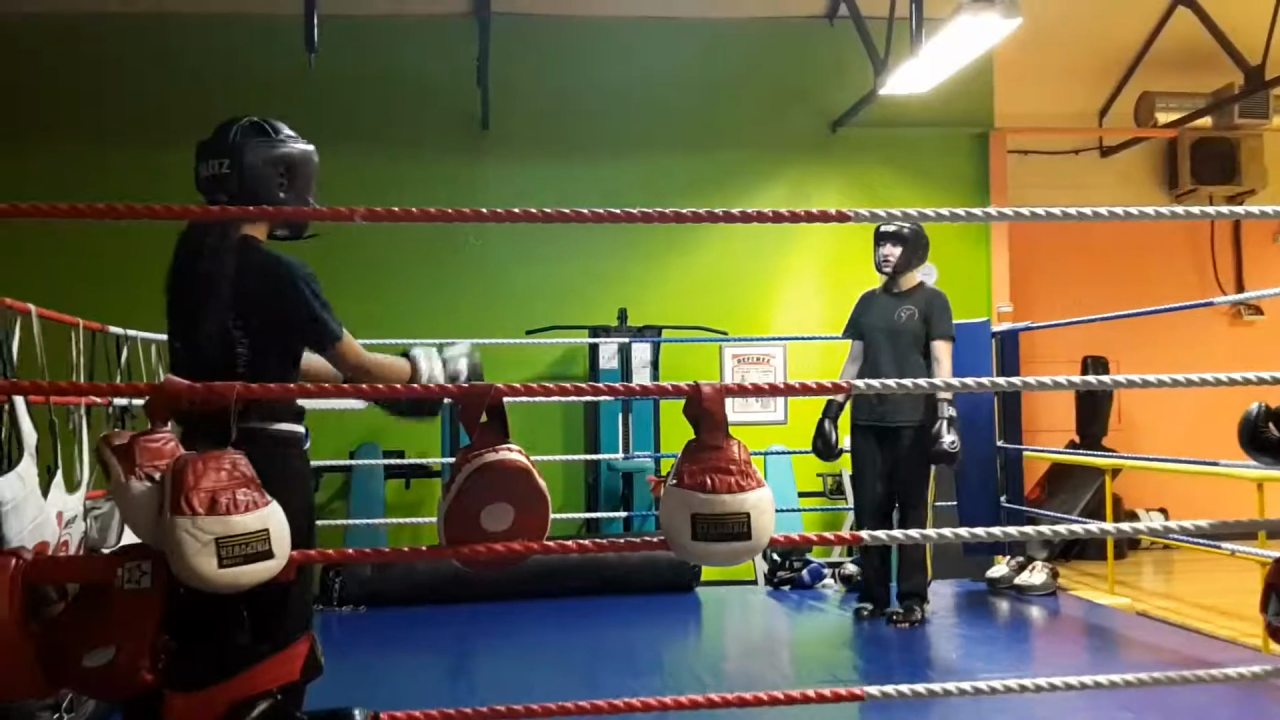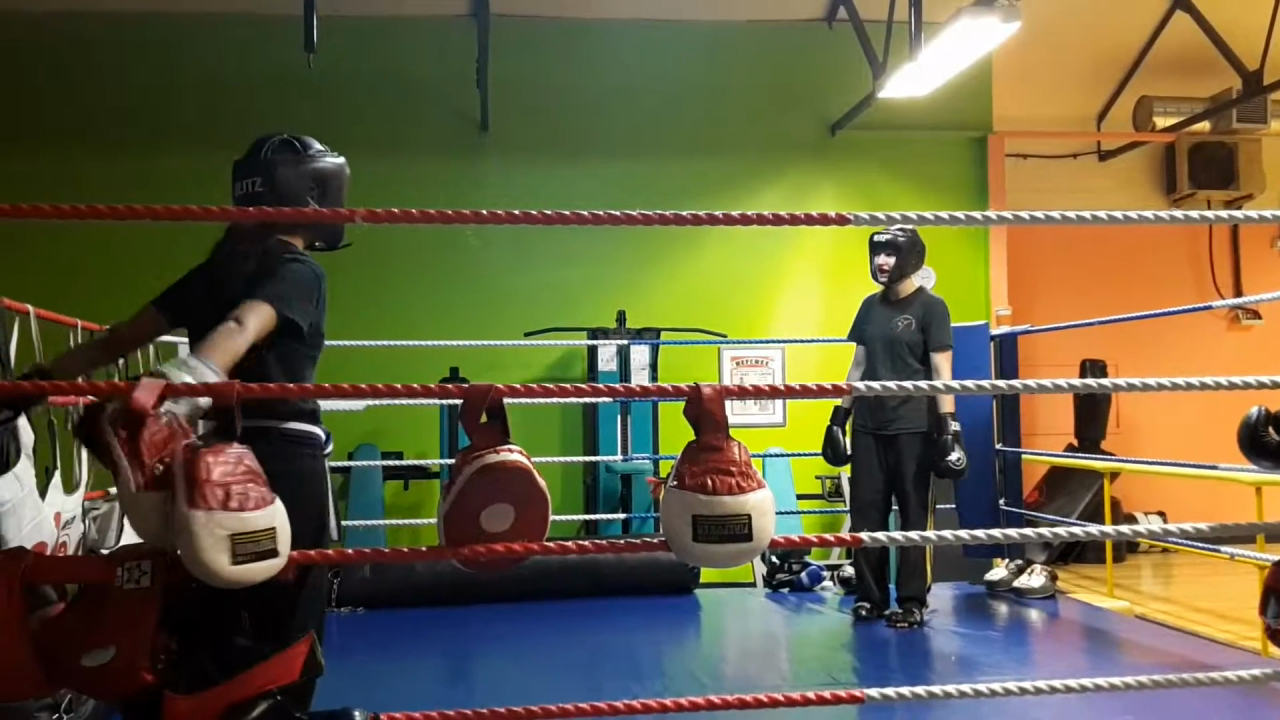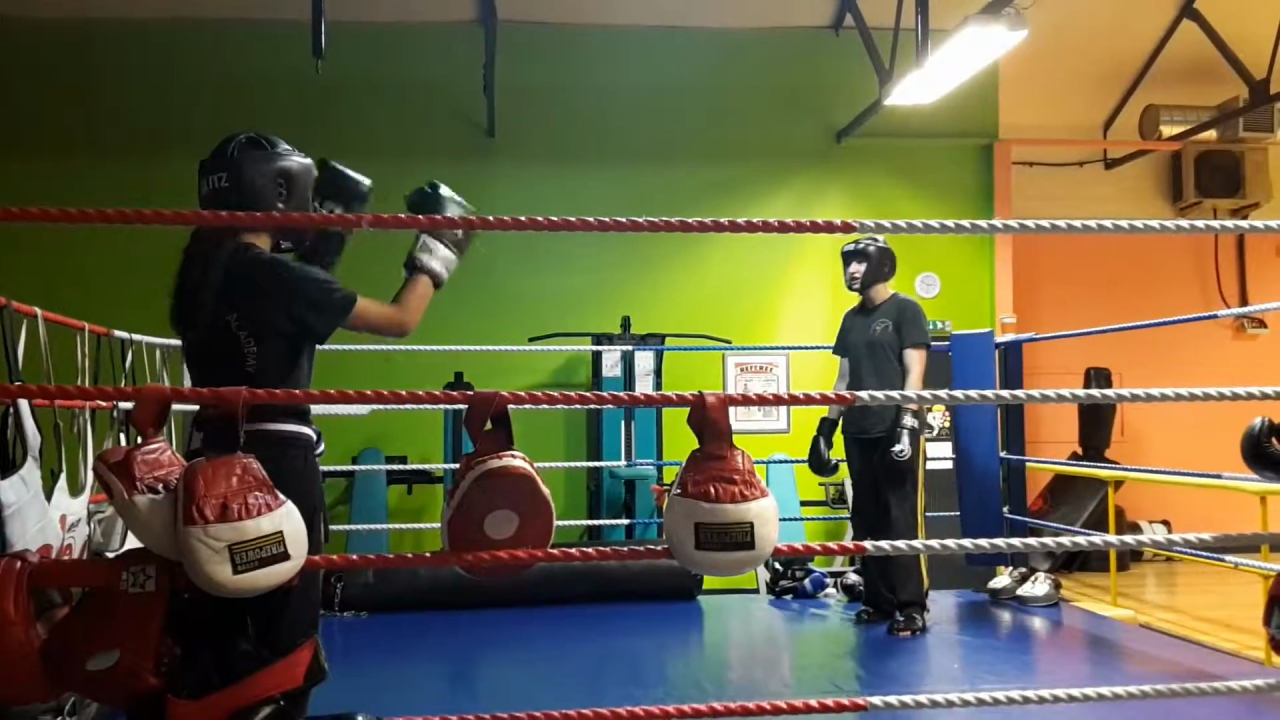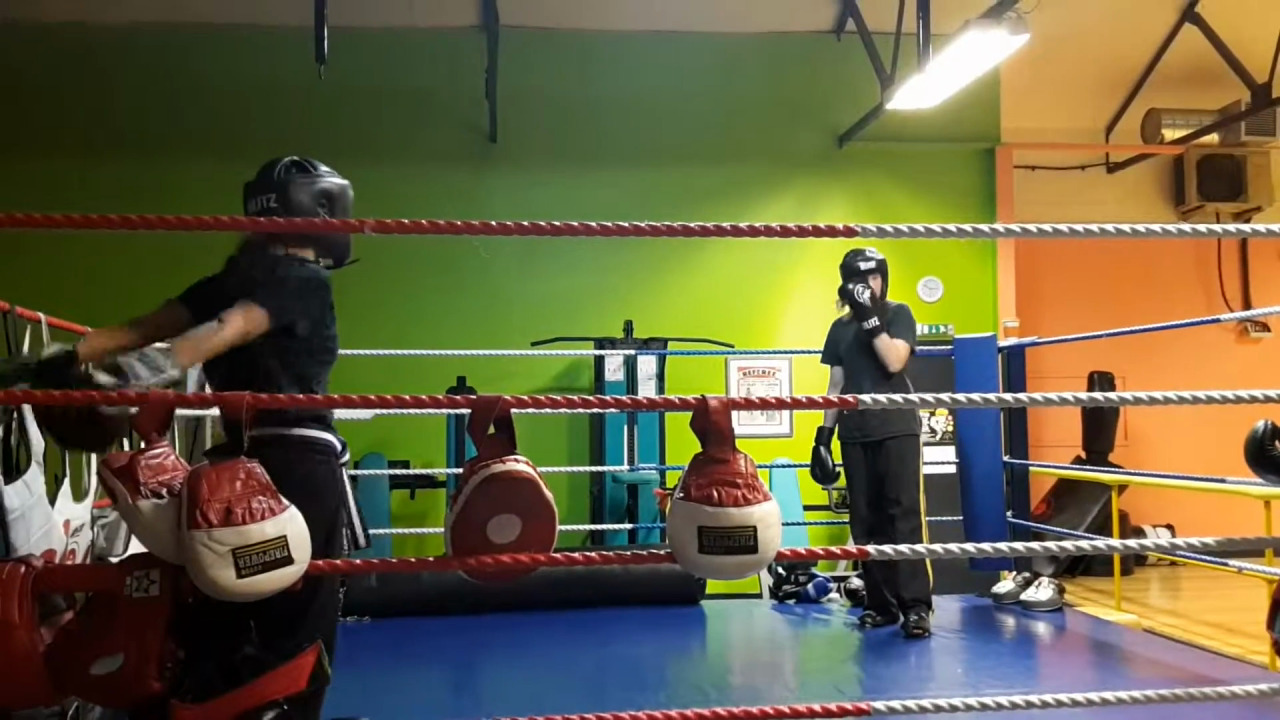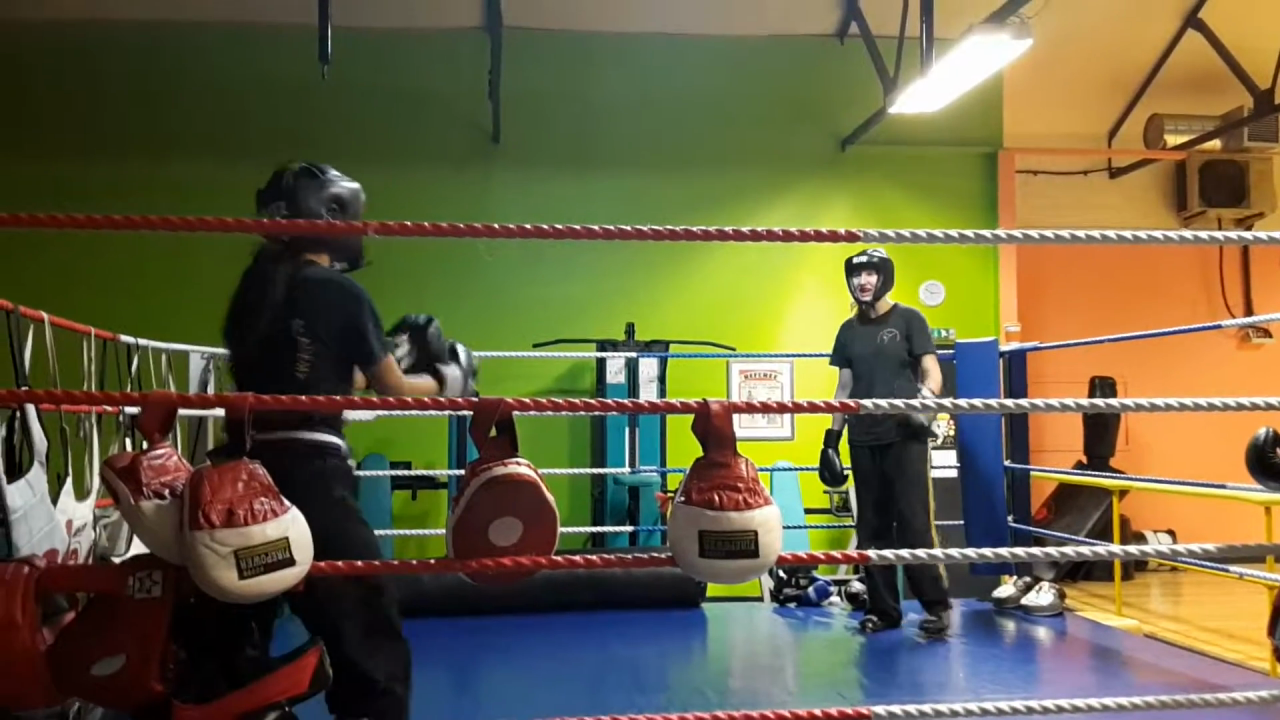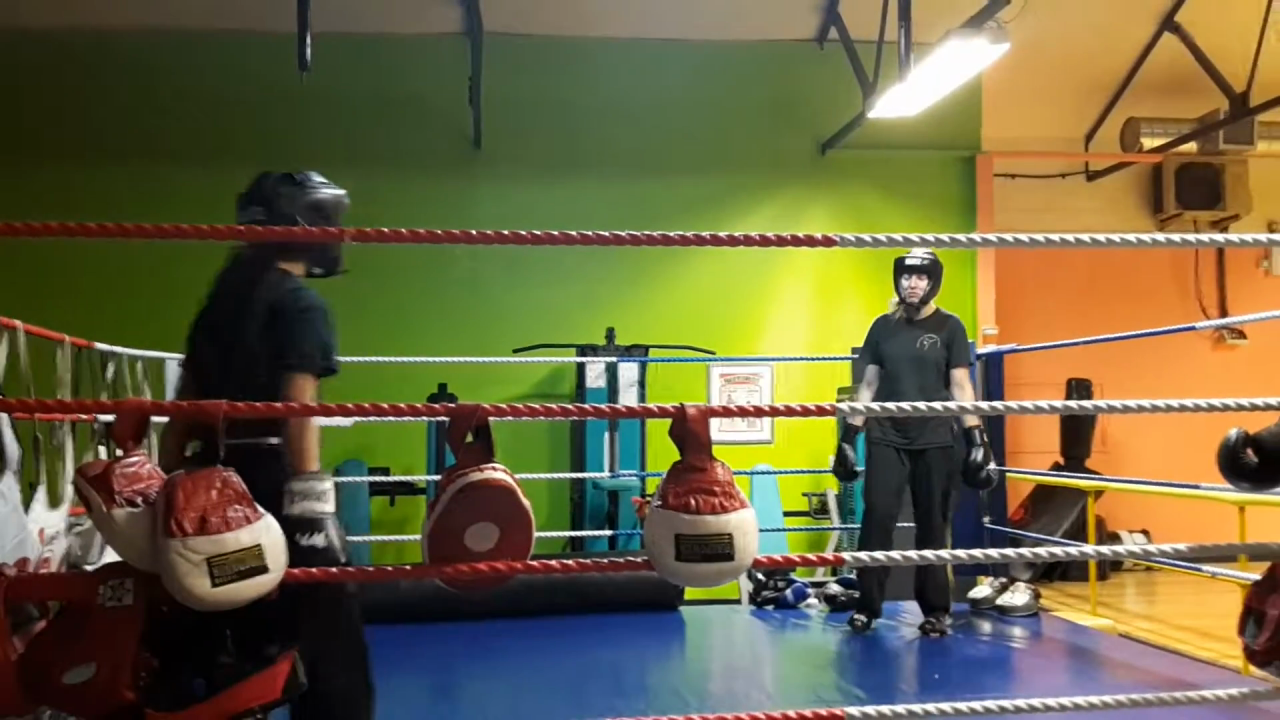
dt=0.7s
person 1, frame 1
left shoulder: (194, 263)
right shoulder: (277, 274)
right elbow: (356, 364)
left wrist: (347, 380)
right wrist: (434, 369)
left hip: (200, 460)
right hip: (268, 461)
left knee: (204, 621)
right knee: (275, 625)
person 1, frame 2
left shoulder: (218, 269)
right shoulder: (298, 273)
left elbow: (122, 336)
right elbow: (239, 329)
left wrist: (28, 384)
right hip: (286, 458)
left knee: (212, 618)
right knee: (288, 625)
person 1, frame 3
left shoulder: (205, 274)
right shoulder: (276, 277)
right elbow: (399, 319)
left wrist: (324, 234)
right wrist: (436, 249)
left hip: (215, 459)
right hip: (277, 461)
left knee: (211, 619)
right knee: (281, 624)
person 1, frame 4
left shoulder: (235, 278)
right shoulder: (307, 283)
left elbow: (141, 328)
right elbow: (225, 331)
left wrist: (63, 361)
right wrist: (131, 374)
left hip: (240, 463)
right hip: (302, 467)
left knee: (221, 625)
right knee: (300, 631)
person 1, frame 5
left shoulder: (253, 295)
right shoulder: (338, 292)
right elbow: (392, 386)
left wrist: (400, 348)
right wrist: (450, 378)
right hip: (309, 472)
left knee: (228, 633)
right knee: (367, 634)
person 1, frame 6
left shoulder: (221, 304)
right shoulder: (300, 307)
left elbow: (183, 414)
right elbow: (295, 412)
right wrist: (313, 513)
right hip: (268, 483)
left knee: (223, 649)
right knee: (328, 648)
person 2, frame 1
left shoulder: (931, 300)
right shoulder: (868, 301)
left elbow: (941, 360)
left wrist: (944, 412)
right wrist: (831, 411)
left hip: (911, 422)
right hip: (866, 421)
left knee: (913, 511)
right knee: (869, 510)
left ankle: (912, 599)
right ankle: (873, 594)
person 2, frame 2
left shoulder: (930, 307)
right shoulder: (870, 306)
left elbow: (941, 372)
left wrist: (949, 429)
right wrist: (839, 417)
left hip: (913, 428)
right hip: (868, 426)
left knee: (914, 516)
right knee: (865, 514)
left ankle: (912, 602)
right ankle: (871, 598)
person 2, frame 3
left shoulder: (906, 310)
right shoulder: (851, 318)
left elbow: (915, 372)
left wrist: (907, 424)
right wrist: (825, 428)
left hip: (893, 430)
right hip: (858, 432)
left knee: (901, 519)
right knee: (866, 520)
left ankle: (911, 607)
right ankle: (878, 600)
person 2, frame 4
left shoulder: (897, 313)
right shoulder: (840, 327)
left elbow: (894, 362)
left wrist: (870, 318)
right wrist: (823, 436)
left hip: (897, 430)
right hip: (855, 434)
left knee: (904, 515)
right knee: (865, 520)
left ankle: (916, 605)
right ankle: (881, 602)
person 2, frame 5
left shoulder: (908, 319)
right shoulder: (849, 330)
left elbow: (933, 374)
left wrist: (923, 399)
right wrist: (831, 438)
left hip: (904, 435)
right hip: (863, 440)
left knee: (913, 518)
right knee: (872, 524)
left ankle: (936, 605)
right ankle: (883, 607)
person 2, frame 6
left shoulder: (949, 327)
right shoulder: (883, 326)
left elbow: (961, 386)
right elbow: (869, 384)
left wrist: (976, 438)
right wrist: (849, 435)
left hip: (935, 441)
right hip: (886, 437)
left knee: (933, 526)
right knee: (877, 517)
left ankle: (936, 610)
right ankle: (868, 603)
